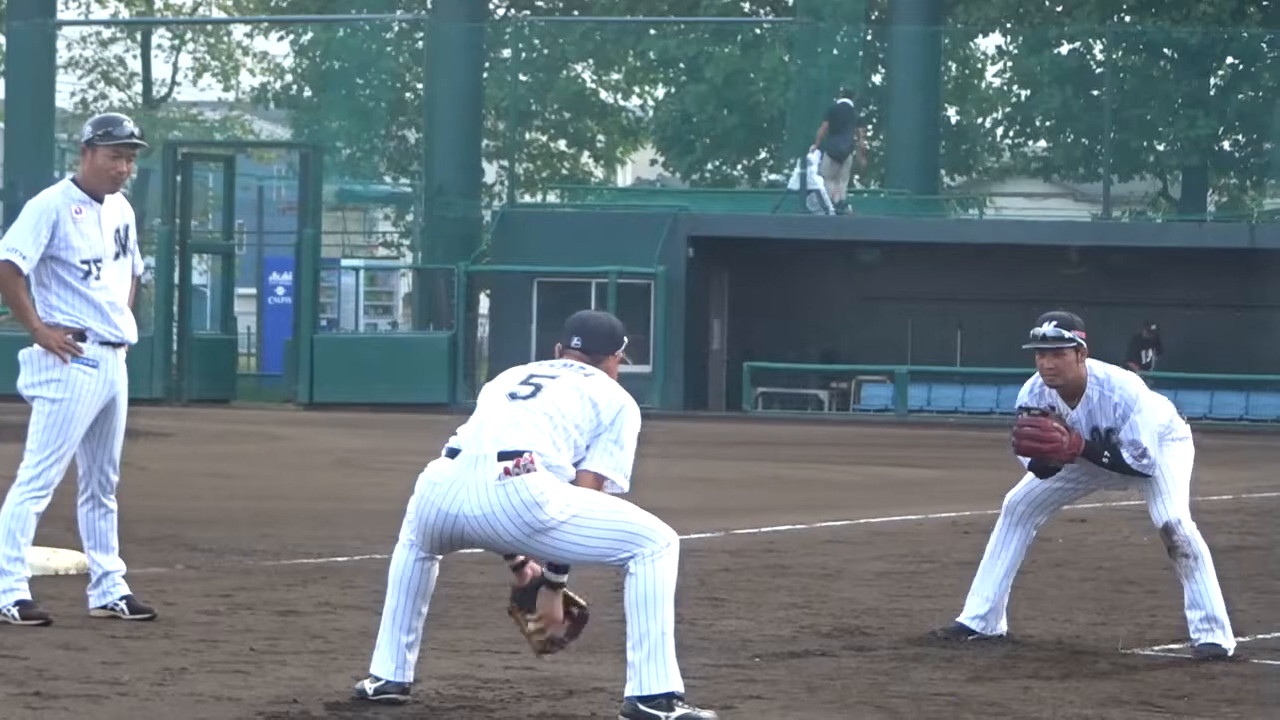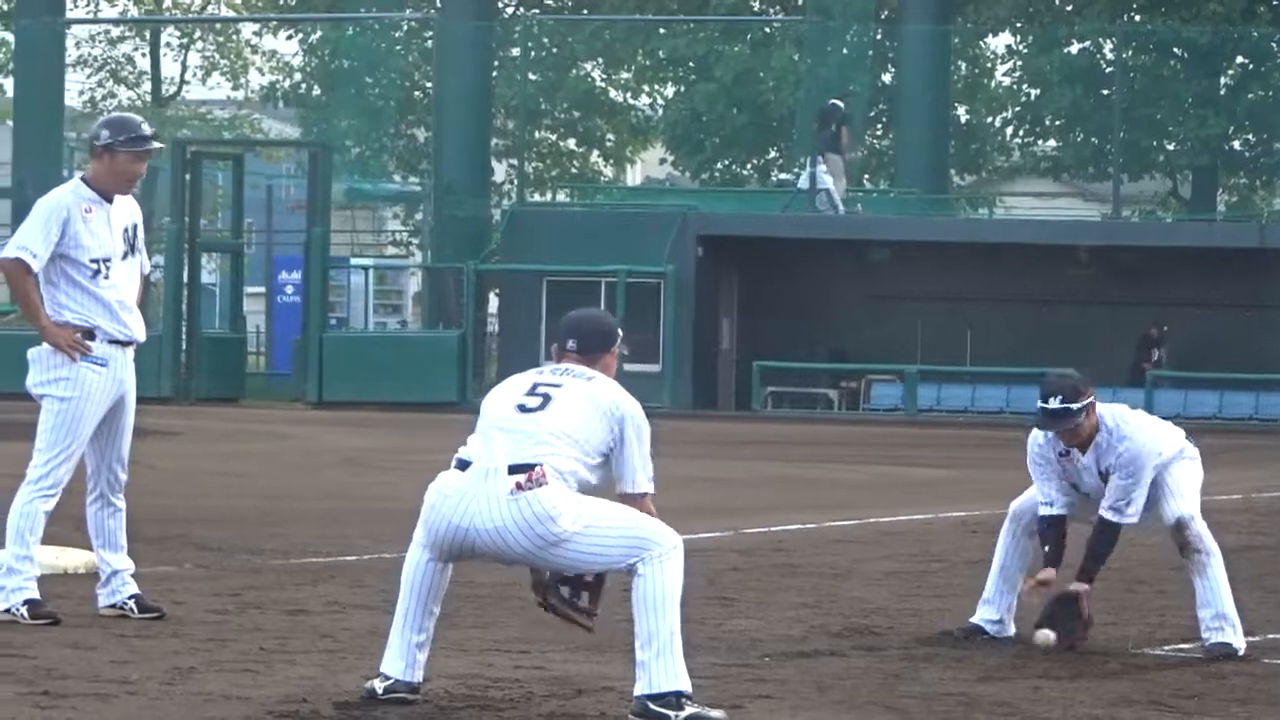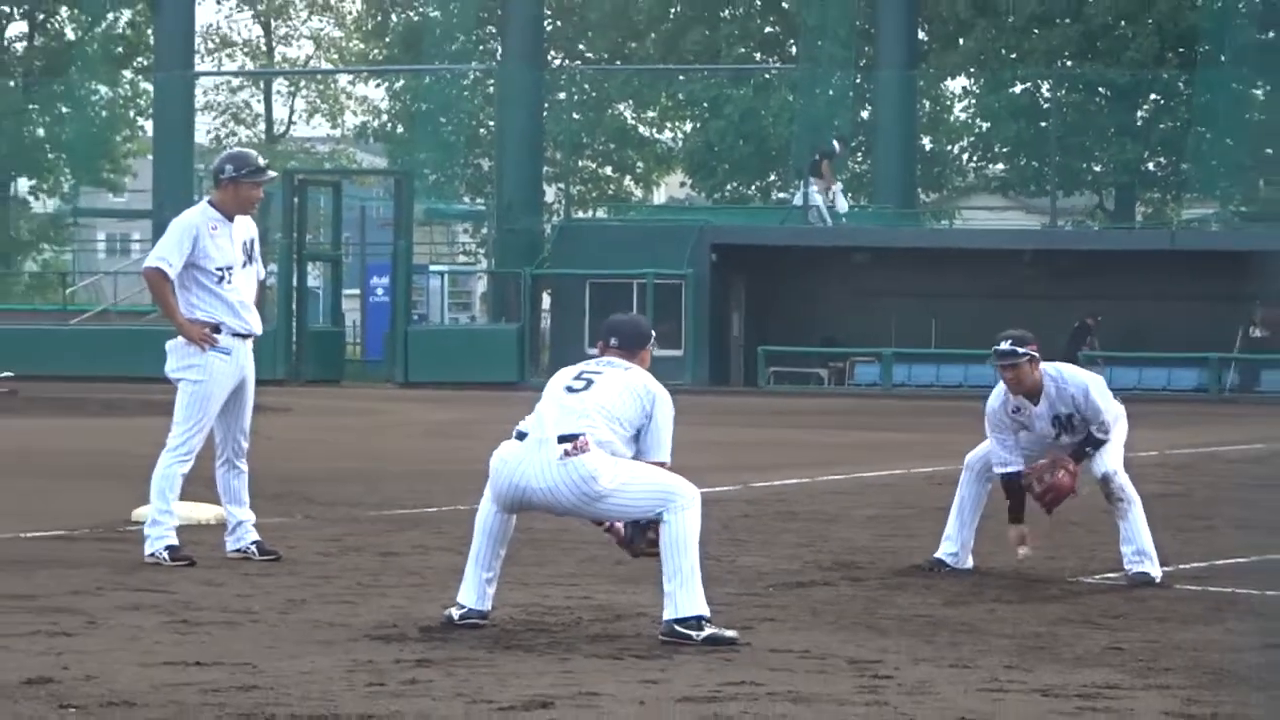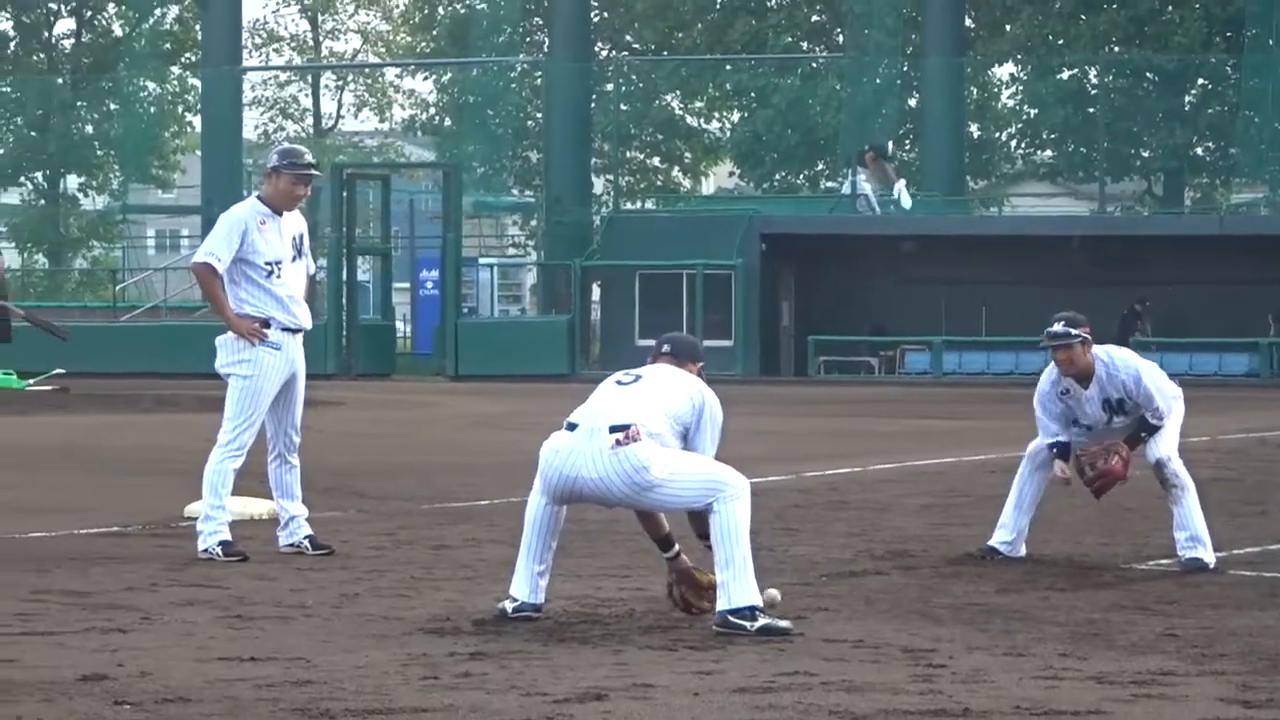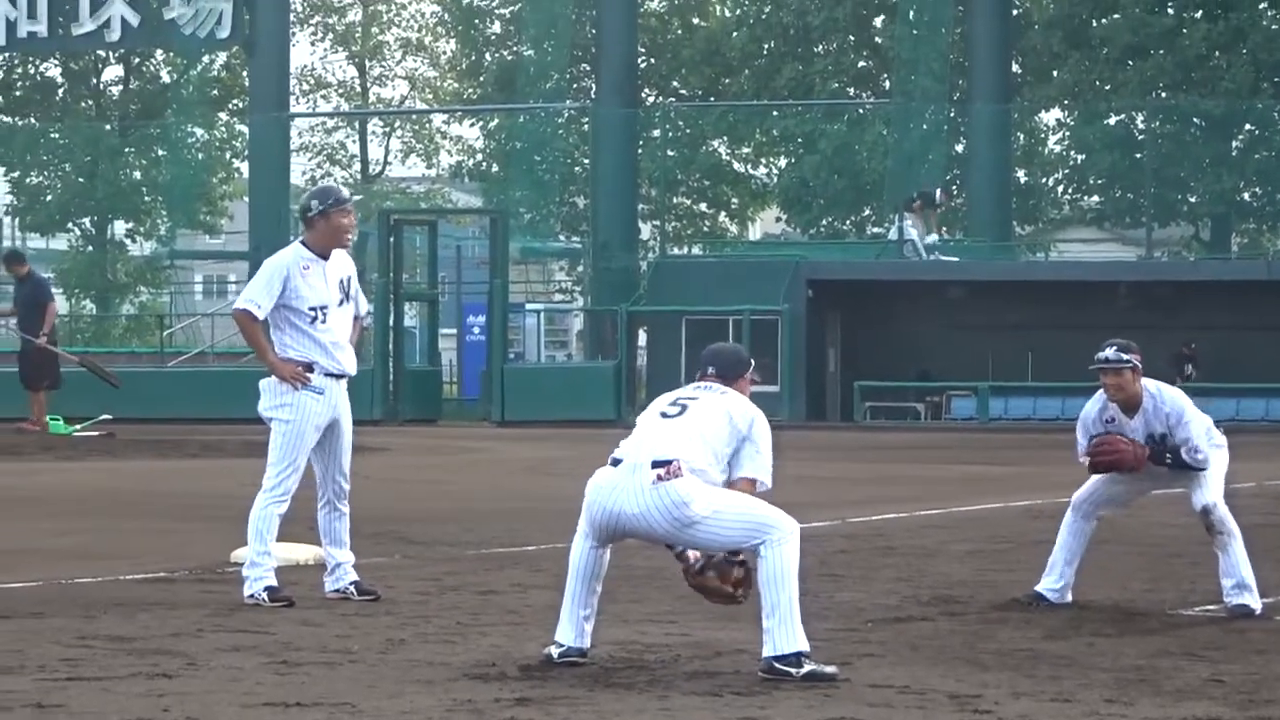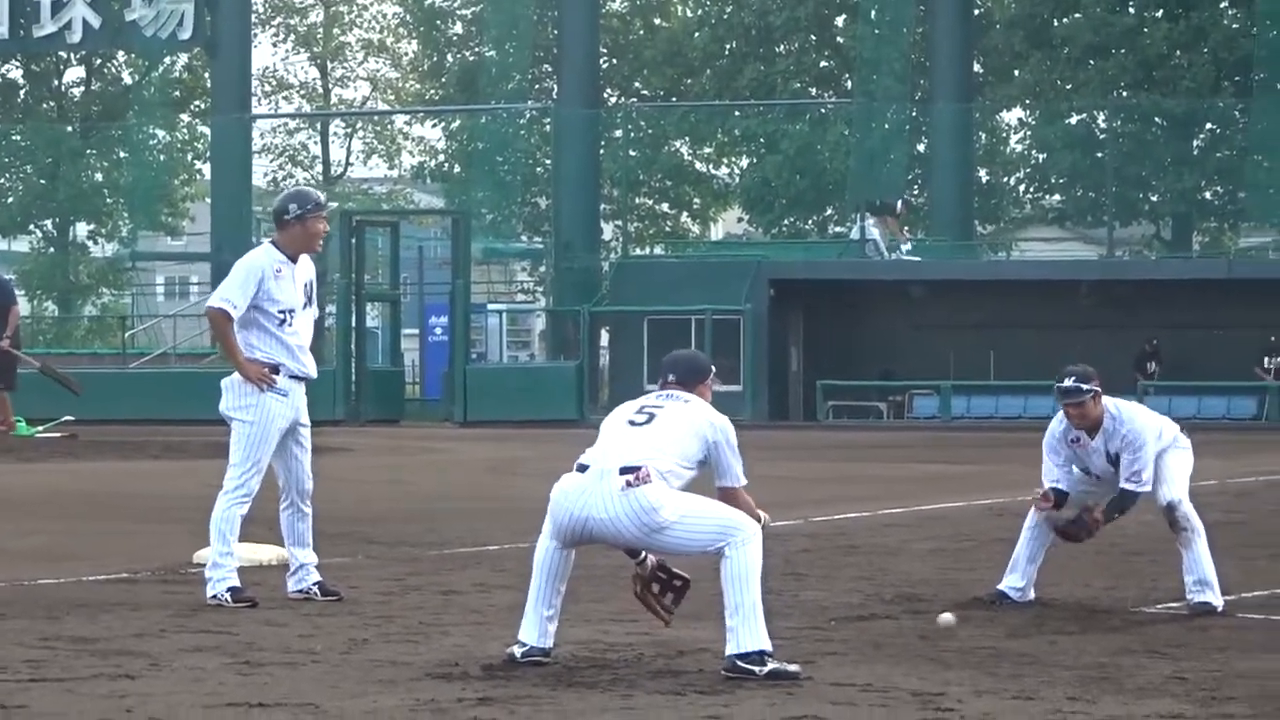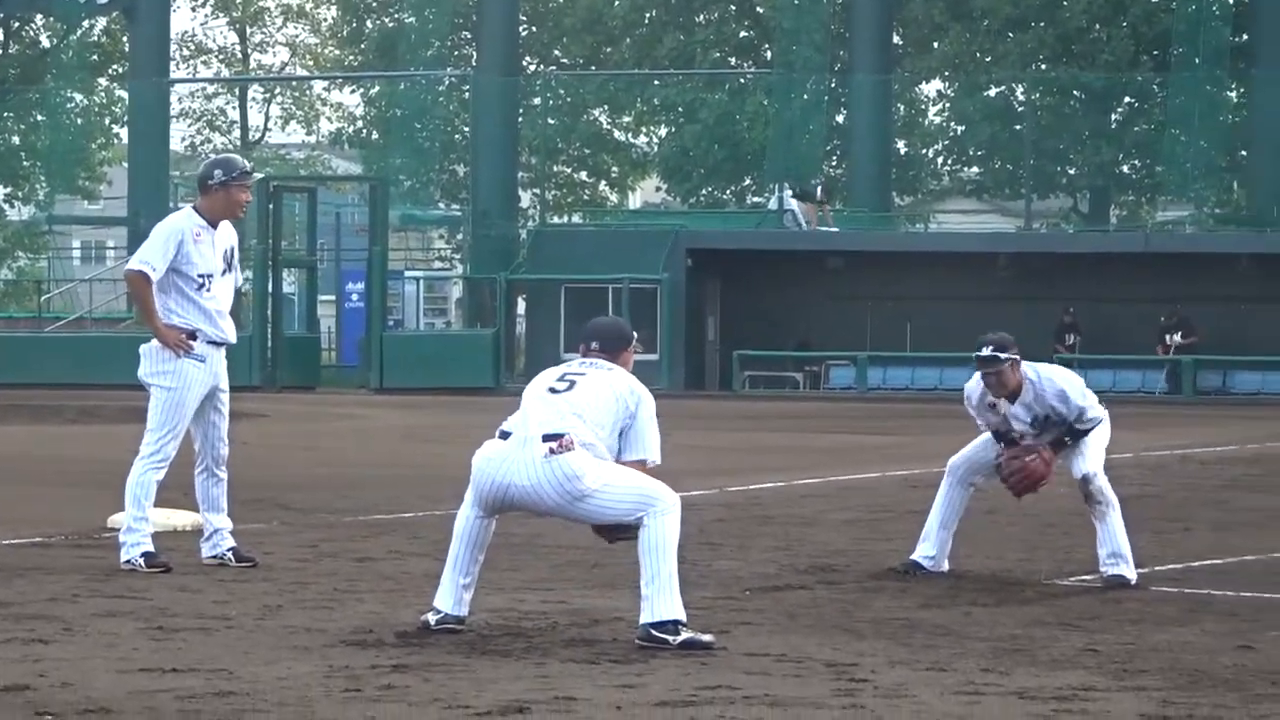
dt=0.7s
person 1, frame 1
left shoulder: (121, 210)
right shoulder: (52, 205)
left hip: (114, 361)
right hip: (72, 361)
left knee: (102, 484)
left ankle: (108, 589)
person 1, frame 2
left shoulder: (129, 209)
right shoulder: (62, 203)
right wrist: (46, 327)
left hip: (122, 360)
right hip: (80, 361)
left knee: (111, 483)
right knee: (47, 477)
left ankle: (117, 588)
person 1, frame 3
left shoulder: (247, 227)
right shoulder: (193, 223)
right elbow: (154, 270)
right wrist: (182, 324)
left hip: (243, 349)
right hip: (209, 351)
left knee: (235, 450)
right knee: (183, 446)
left ankle: (241, 536)
right ankle: (159, 539)
person 1, frame 4
left shoulder: (297, 222)
right shoulder: (241, 217)
right elbow: (202, 265)
right wrist: (230, 319)
left hip: (294, 344)
right hip: (258, 346)
left knee: (287, 445)
right knee: (234, 442)
left ankle: (294, 530)
right ankle: (212, 534)
person 1, frame 5
left shoulder: (344, 263)
right shoulder: (284, 264)
right elbow: (244, 312)
right wrist: (274, 363)
left hip: (338, 389)
right hip: (302, 391)
left knee: (336, 490)
right knee: (278, 487)
left ankle: (340, 576)
right ankle: (258, 580)
person 1, frame 6
left shoulder: (306, 267)
right shoulder: (258, 263)
right elbow: (217, 311)
right wrist: (241, 364)
left hip: (296, 391)
right hip: (263, 392)
left knee: (299, 489)
right knee: (240, 487)
left ankle: (304, 576)
right ankle: (221, 581)
person 1, frame 7
left shoulder: (228, 233)
right shoulder: (178, 227)
right elbow: (135, 273)
right wrist: (158, 329)
left hip: (216, 356)
right hip: (183, 357)
left knee: (215, 455)
right knee: (157, 452)
left ankle: (218, 542)
right ankle: (134, 546)
person 2, frame 1
left shoulder: (508, 376)
right shoulder: (616, 398)
right elbow: (584, 493)
left wrist: (515, 556)
right wrist: (554, 578)
left hip: (442, 488)
right hip: (516, 494)
left knee: (416, 539)
right knee: (654, 544)
left ankle: (388, 676)
person 2, frame 2
left shoulder: (507, 386)
right shoulder: (619, 401)
right elbow: (635, 503)
left wrist: (533, 556)
left hip: (454, 503)
right hip: (528, 508)
left knee: (430, 541)
right knee: (661, 547)
left ankle: (399, 676)
person 2, frame 3
left shoulder: (564, 374)
right shoulder: (650, 387)
right elbow: (654, 471)
left wrist: (607, 519)
left hip: (517, 465)
right hip: (574, 471)
left knee: (498, 497)
right knee: (682, 498)
left ankle: (471, 605)
right ankle: (685, 620)
person 2, frame 4
left shoulder: (615, 380)
right shoulder: (701, 392)
right elbow: (694, 483)
left wrist: (672, 553)
right wrist: (710, 540)
left hip: (564, 457)
right hip: (624, 458)
left knee: (548, 488)
right knee: (731, 488)
left ankle: (524, 598)
right ankle: (739, 610)
person 2, frame 5
left shoulder: (662, 401)
right shoulder: (748, 412)
right elbow: (740, 494)
left wrist: (679, 550)
left hip: (608, 489)
right hip: (669, 493)
left knee: (590, 534)
right knee: (780, 531)
left ankle: (569, 643)
right ankle: (784, 656)
person 2, frame 6
left shoulder: (623, 409)
right shoulder: (712, 419)
right elbow: (731, 496)
left wrist: (638, 556)
right wrist: (756, 516)
left hip: (574, 496)
right hip: (635, 500)
left knee: (555, 535)
right knee: (743, 533)
left ankle: (532, 642)
right ankle: (748, 655)
person 2, frame 7
left shoulder: (545, 376)
right shoulder: (633, 388)
right elbow: (632, 473)
left hip: (497, 462)
right hip: (557, 468)
left knee: (478, 504)
right knee: (662, 503)
left ankle: (447, 610)
right ankle: (662, 624)
person 3, frame 1
left shoulder: (1122, 390)
right shoulder: (1033, 394)
left elbow: (1143, 464)
right elbow: (1038, 467)
left wrist: (1081, 448)
right wrist: (1053, 454)
left hip: (1158, 443)
right hip: (1086, 453)
left knee: (1173, 522)
right knee: (1018, 505)
person 3, frame 2
left shoulder: (1130, 438)
right shoulder: (1042, 441)
left elbow: (1116, 517)
right elbow: (1051, 509)
right wrist: (1051, 566)
right hip: (1092, 479)
left knee: (1185, 521)
right knee: (1022, 514)
person 3, frame 3
left shoulder: (1075, 382)
right shoulder: (999, 404)
left elbow: (1104, 424)
right elbow: (1008, 464)
left wrist: (1072, 462)
right wrist: (1016, 520)
left hip: (1094, 428)
right hip: (1038, 435)
left knee: (1110, 474)
right knee: (976, 464)
left ankle: (1143, 566)
right ankle: (953, 555)
person 3, frame 4
left shoulder: (1126, 367)
right shoulder: (1049, 384)
left elbow: (1159, 412)
right elbow: (1055, 434)
left wrist: (1125, 448)
right wrist: (1060, 461)
left hip: (1157, 408)
right hip: (1092, 421)
left knee: (1163, 459)
right knee: (1036, 454)
left ankle: (1196, 551)
right ankle: (1006, 543)
person 3, frame 5
left shoulder: (1171, 402)
right shoulder: (1095, 410)
left elbow: (1199, 458)
right elbow: (1091, 458)
left wrist: (1148, 454)
left hip: (1201, 451)
left knee: (1210, 506)
right knee: (1083, 503)
left ankle: (1242, 597)
right ankle: (1053, 590)
person 3, frame 6
left shoulder: (1132, 423)
right shoulder: (1058, 430)
left elbow: (1133, 488)
right elbow: (1059, 485)
left wrist: (1104, 518)
right wrist: (1051, 501)
left hip: (1165, 451)
right hip: (1103, 467)
left knee: (1174, 502)
right knee: (1045, 503)
left ankle: (1204, 594)
right ankle: (1015, 587)
person 3, frame 7
left shoulder: (1054, 383)
right shoulder: (975, 393)
left elbow: (1092, 417)
left wrist: (1052, 448)
left hip: (1078, 427)
right hip: (1021, 436)
left knee: (1089, 474)
right knee: (958, 468)
left ankle: (1118, 567)
right ankle: (929, 558)
